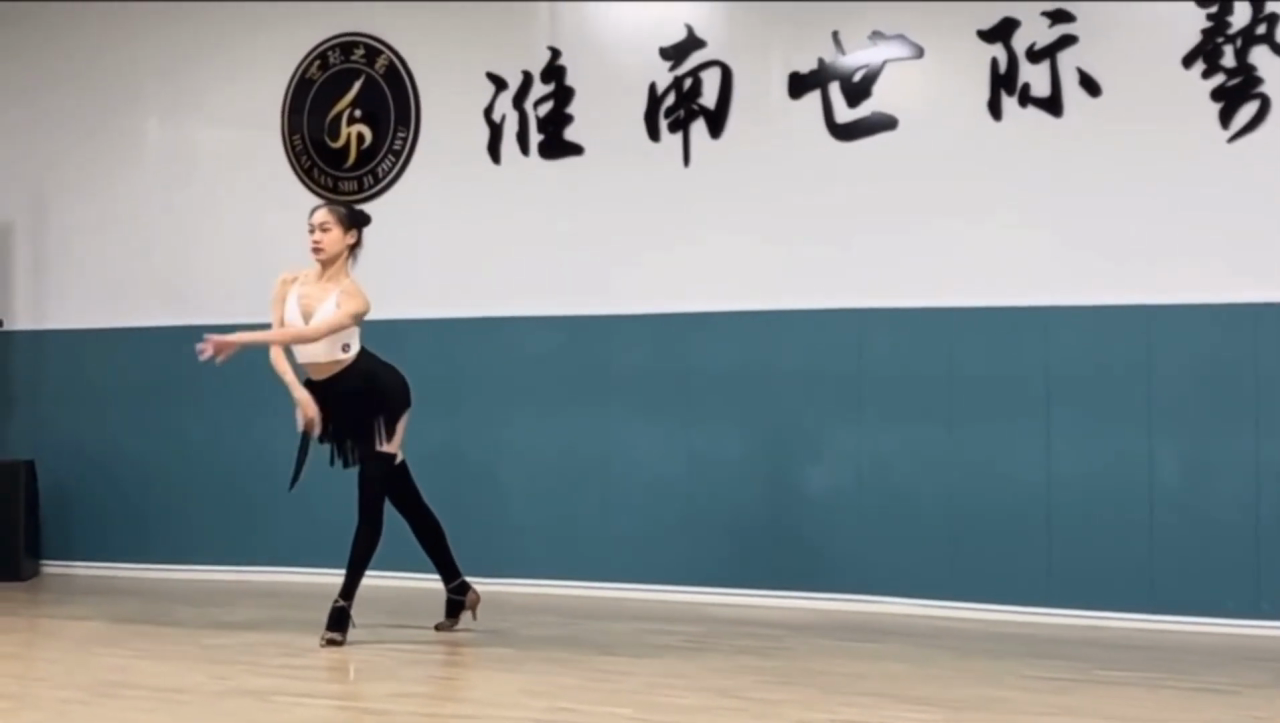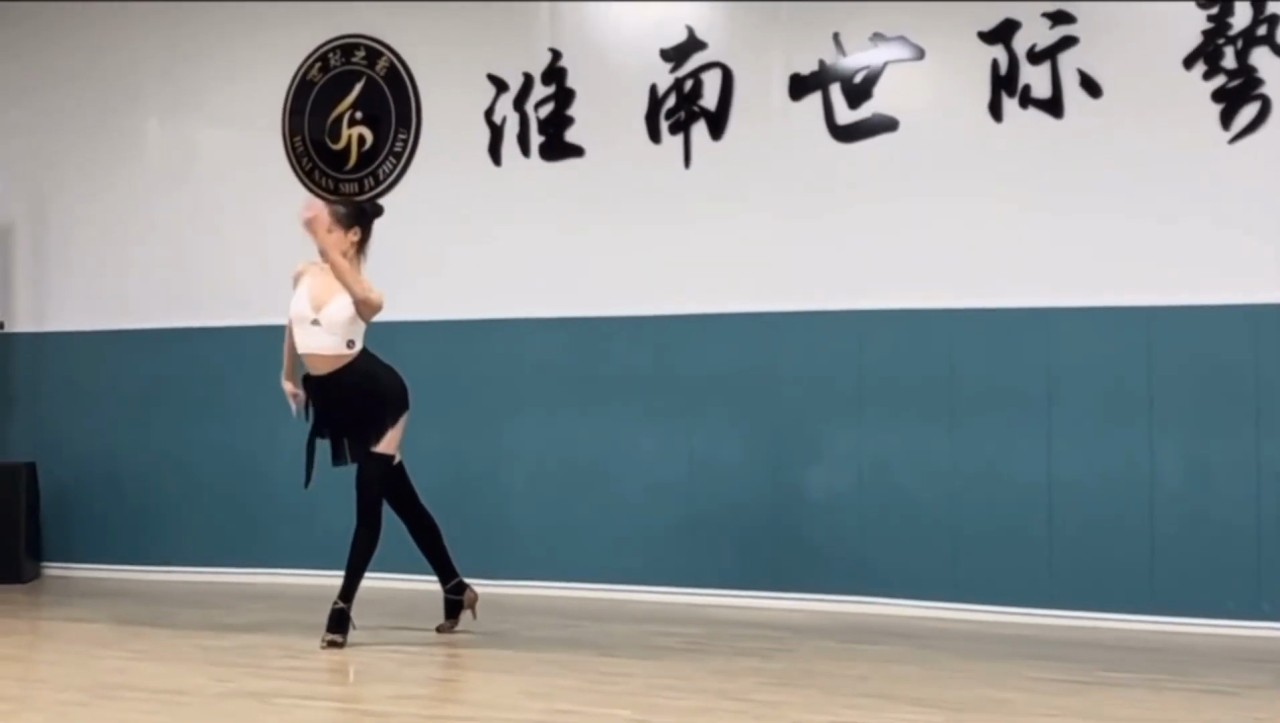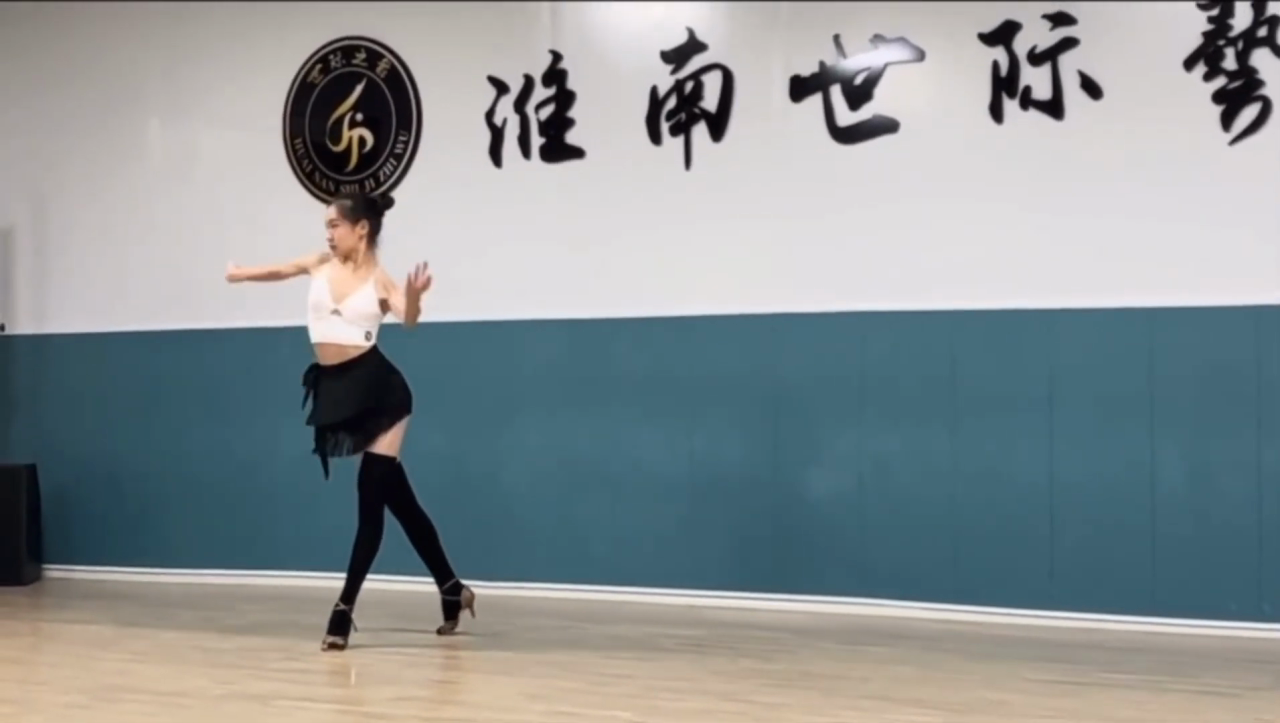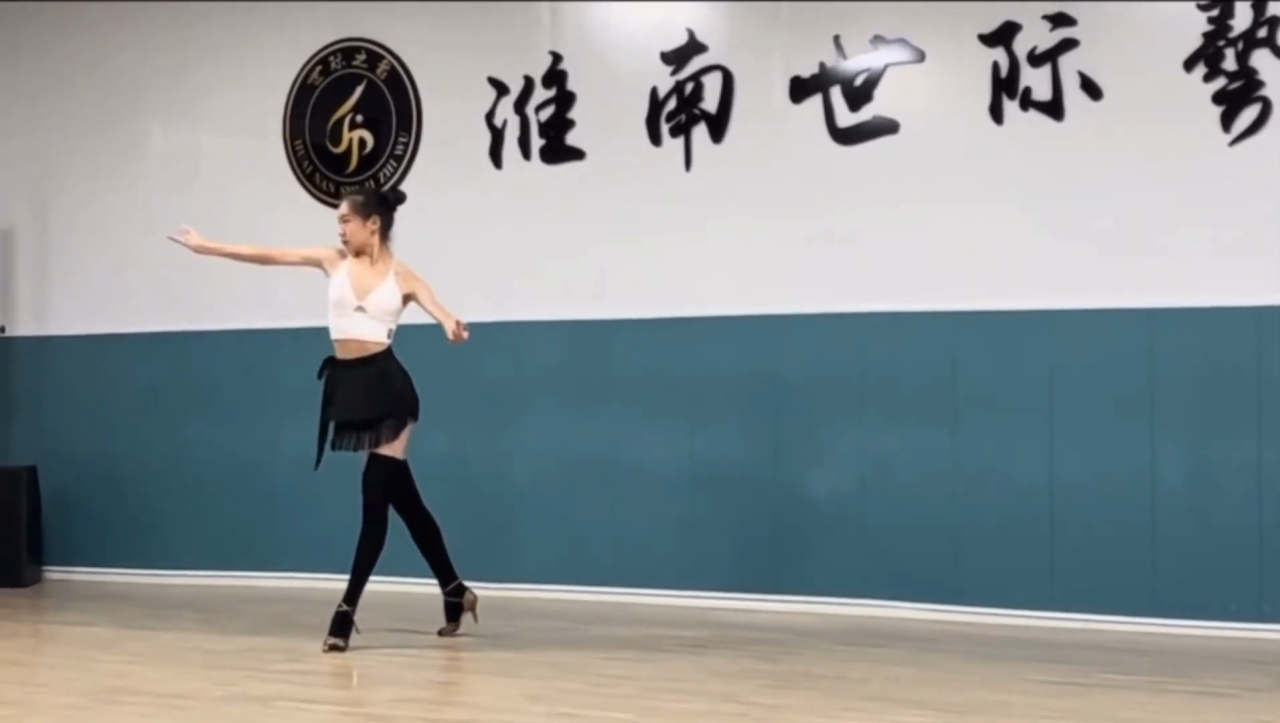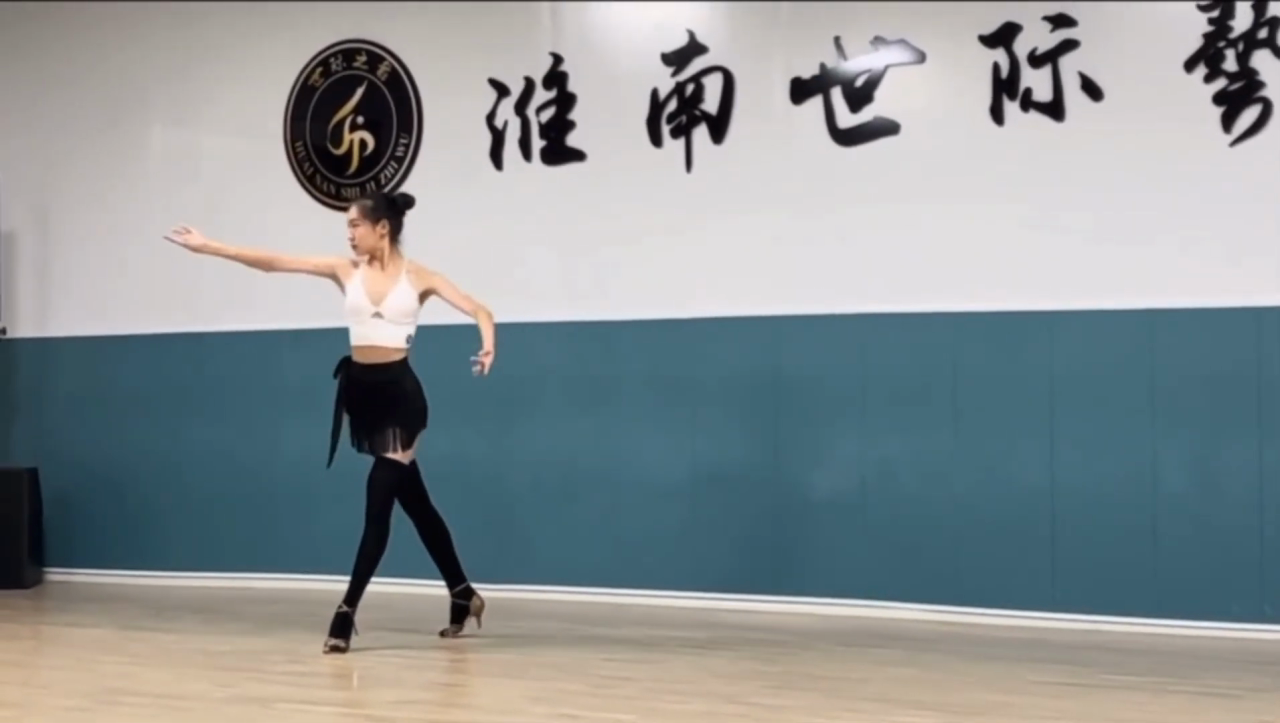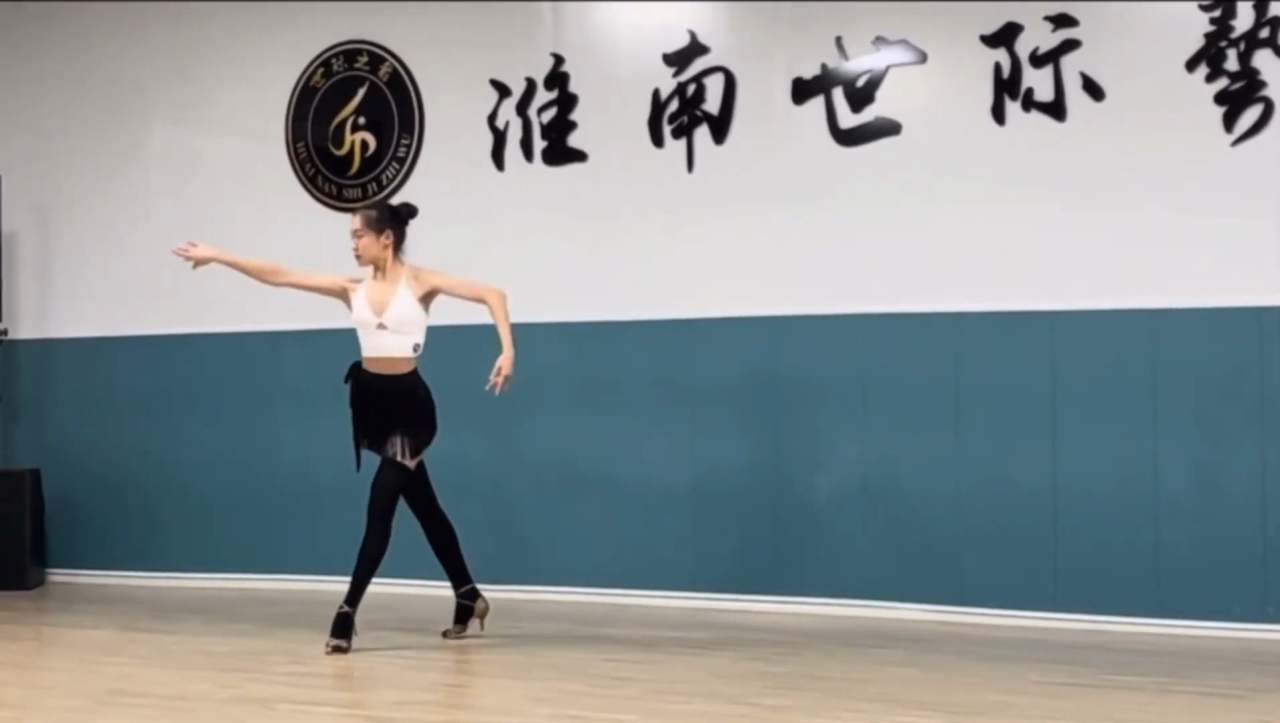
dt=0.2s
person 1, frame 1
left shoulder: (353, 298)
right shoulder: (288, 283)
left elbow: (311, 334)
right elbow: (278, 348)
left wrist: (241, 339)
right wrist: (299, 393)
left hip: (377, 393)
right hip: (330, 398)
left knee: (372, 497)
right knee: (401, 493)
left ankle: (343, 605)
right ankle: (457, 587)
person 1, frame 2
left shoulder: (367, 296)
right shoulder: (305, 273)
left elbow: (358, 300)
right elbow: (294, 326)
left wrist: (324, 244)
right wrist: (288, 375)
left hip: (373, 393)
right hip: (329, 397)
left knee: (370, 498)
right knee: (400, 496)
left ankle: (343, 606)
right ankle: (455, 587)
person 1, frame 3
left shoulder: (381, 282)
right shoulder: (319, 264)
left elbow: (408, 317)
right elbow: (278, 270)
left wrist: (413, 297)
right wrist: (241, 274)
left hip: (378, 388)
right hip: (333, 388)
left knee: (372, 495)
right knee: (395, 494)
left ankle: (344, 609)
right ankle: (451, 588)
person 1, frame 4
left shoulder: (402, 277)
right shoulder: (333, 260)
left elbow: (444, 316)
right elbow: (266, 255)
left wrist: (453, 328)
right wrist: (205, 245)
left hip: (386, 385)
right hip: (345, 382)
left knee: (376, 497)
right knee: (402, 496)
left ankle: (347, 610)
right ankle: (455, 590)
person 1, frame 5
left shoulder: (417, 276)
right shoulder: (346, 270)
left elbow: (479, 310)
right elbow: (274, 263)
left wrist: (487, 344)
right wrist: (208, 245)
left hip: (399, 390)
right hip: (361, 387)
left knee: (379, 501)
right knee: (414, 501)
left ankle: (347, 611)
right ankle: (463, 594)
person 1, frame 6
left shoulder: (420, 281)
right shoulder: (353, 288)
left elbow: (493, 294)
right elbow: (279, 276)
left wrist: (507, 351)
right wrist: (217, 256)
left hip: (409, 400)
right hip: (371, 396)
left knee: (381, 505)
right knee: (424, 505)
left ankle: (348, 612)
right ankle: (468, 595)
